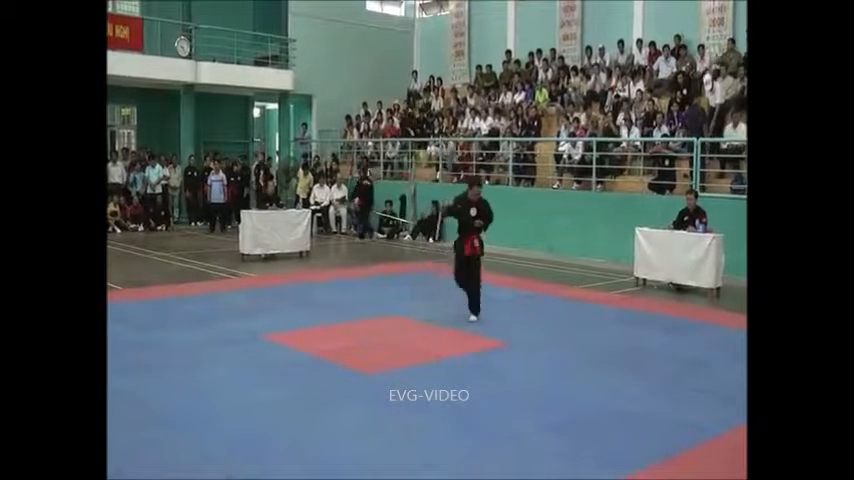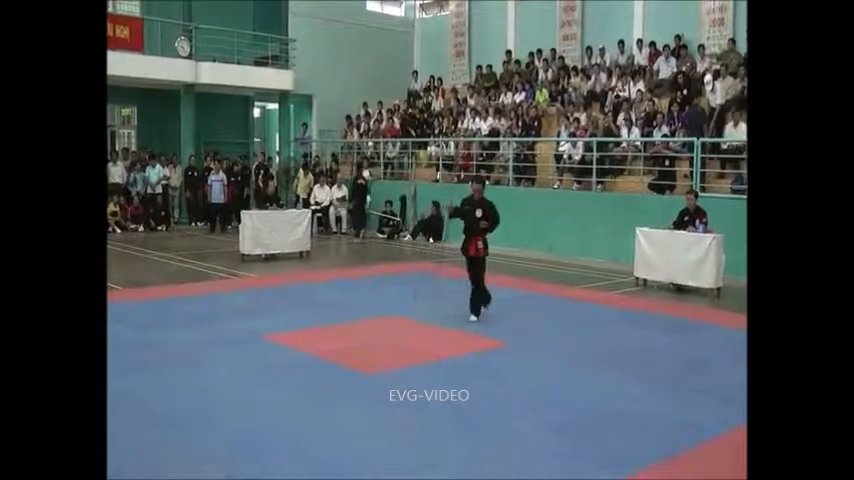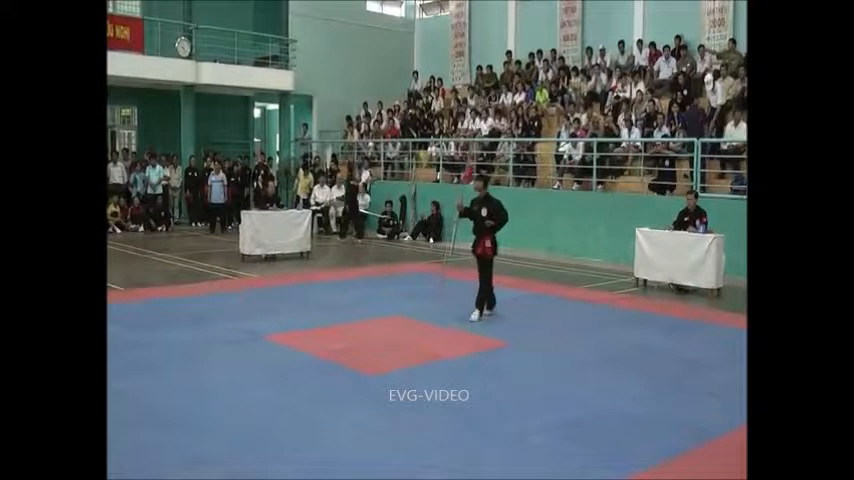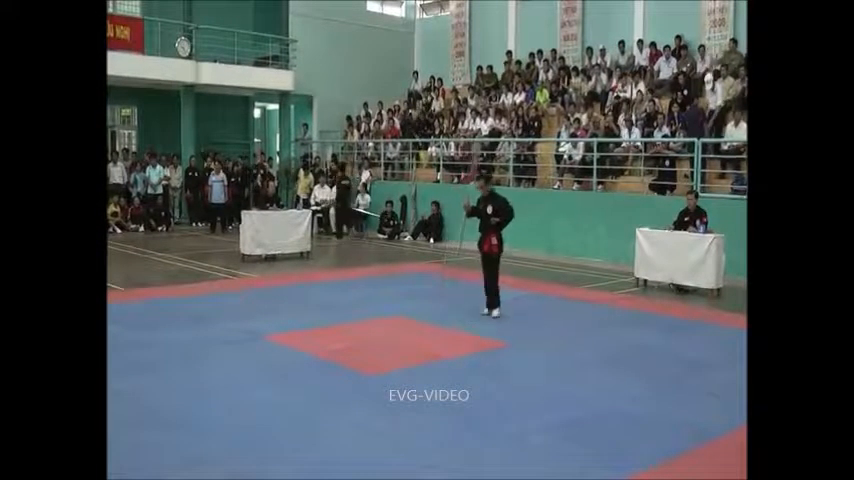
dt=0.2s
person 1, frame 1
left shoulder: (483, 203)
right shoulder: (459, 200)
left elbow: (489, 218)
right elbow: (453, 212)
left wrist: (483, 224)
right wrist: (445, 210)
left hip: (474, 242)
right hip: (461, 241)
left knee: (474, 279)
right knee: (459, 275)
left ankle: (474, 311)
right ankle: (472, 299)
person 1, frame 2
left shoulder: (488, 205)
right shoulder: (466, 202)
left elbow: (495, 220)
left wrist: (488, 226)
right wrist: (452, 211)
left hip: (479, 244)
right hip: (468, 242)
left knee: (478, 278)
right knee: (474, 277)
left ankle: (475, 312)
right ankle: (485, 299)
person 1, frame 3
left shoulder: (494, 203)
right shoulder: (475, 202)
left elbow: (504, 218)
left wrist: (494, 224)
right wrist: (462, 210)
left hip: (488, 242)
right hip: (478, 241)
left knee: (484, 277)
right knee: (485, 275)
left ankle: (478, 309)
right ankle: (490, 306)
person 1, frame 4
left shoulder: (499, 200)
right shoulder: (481, 200)
left elbow: (510, 214)
left wrist: (499, 221)
right wrist: (470, 210)
left hip: (494, 239)
right hip: (484, 239)
left knee: (492, 274)
right knee: (487, 274)
left ankle: (495, 306)
right ankle: (490, 305)
